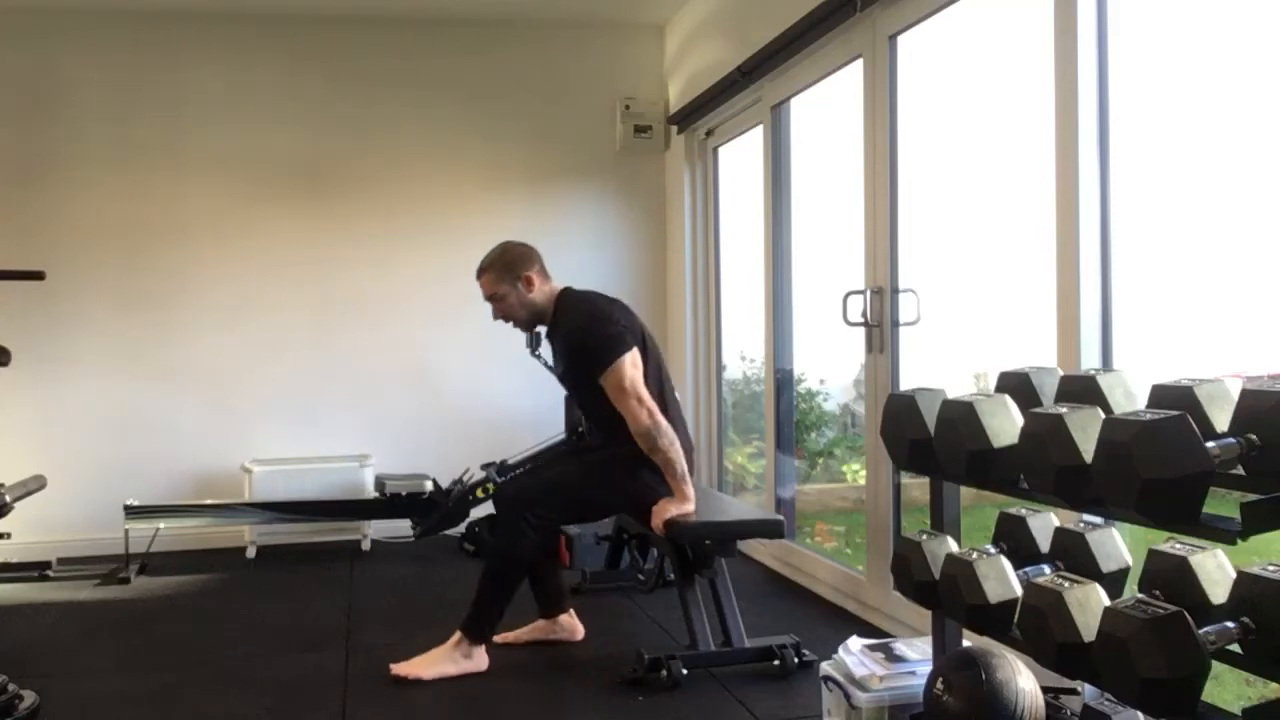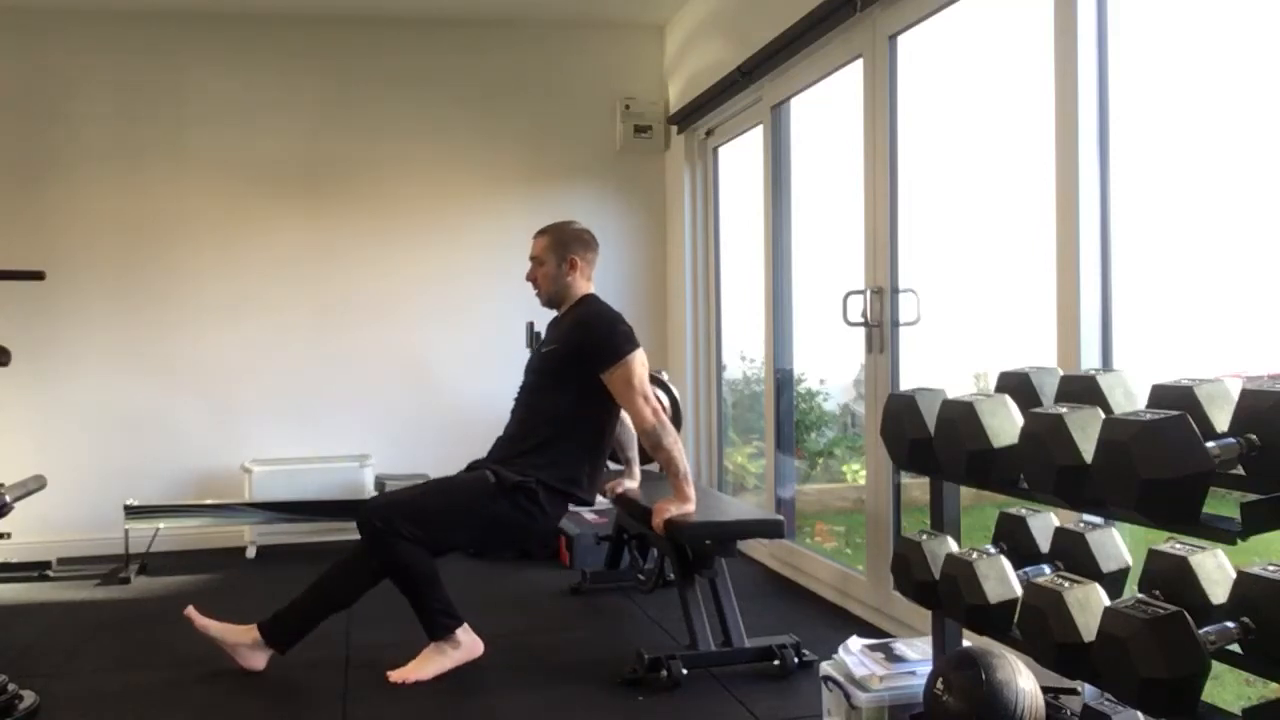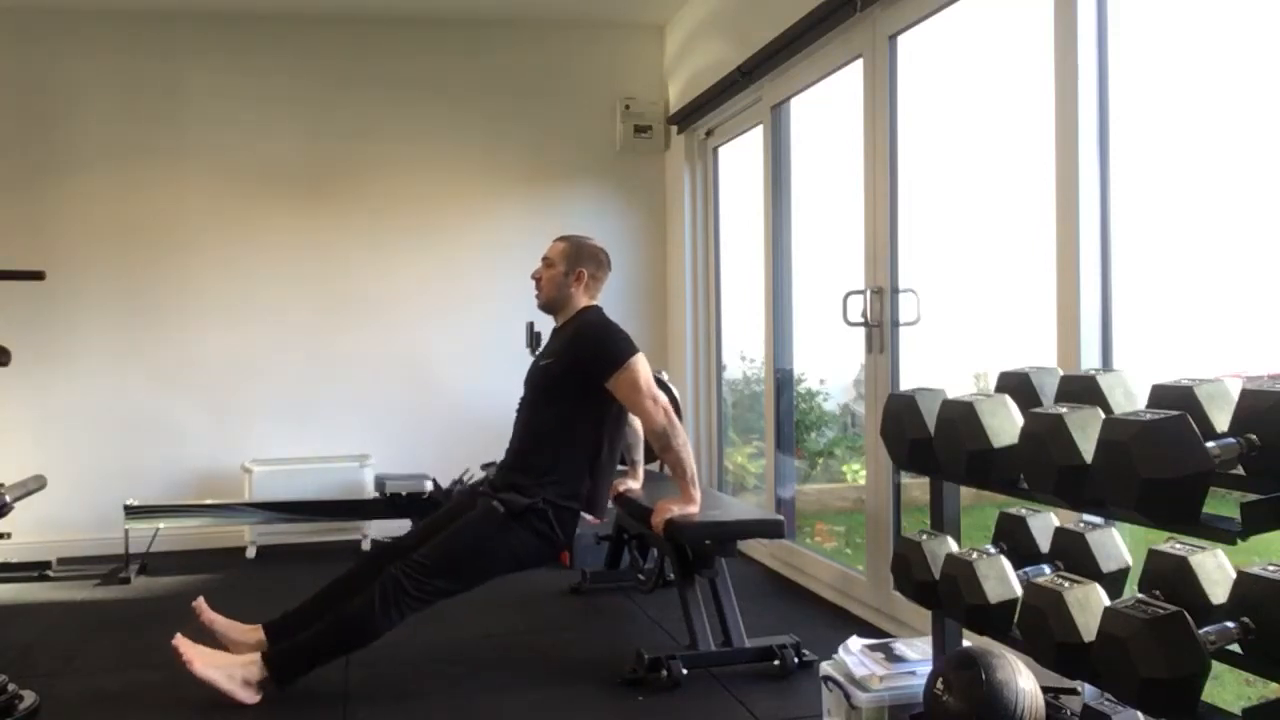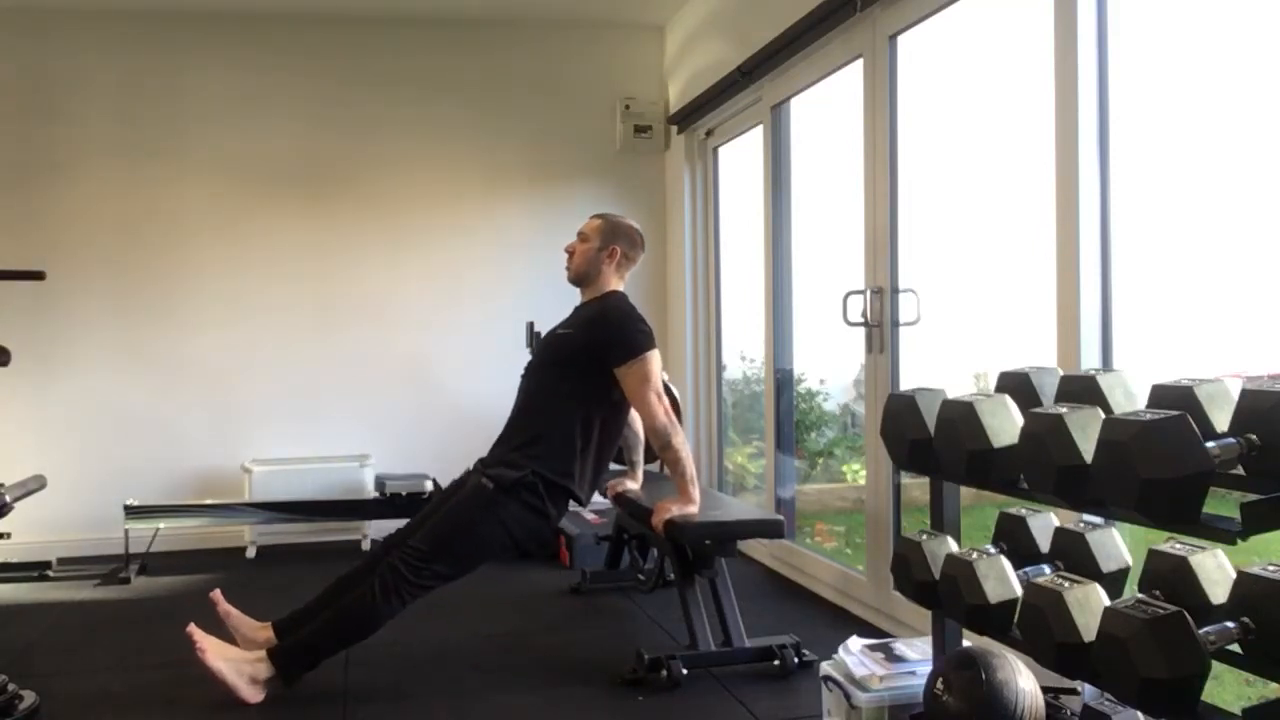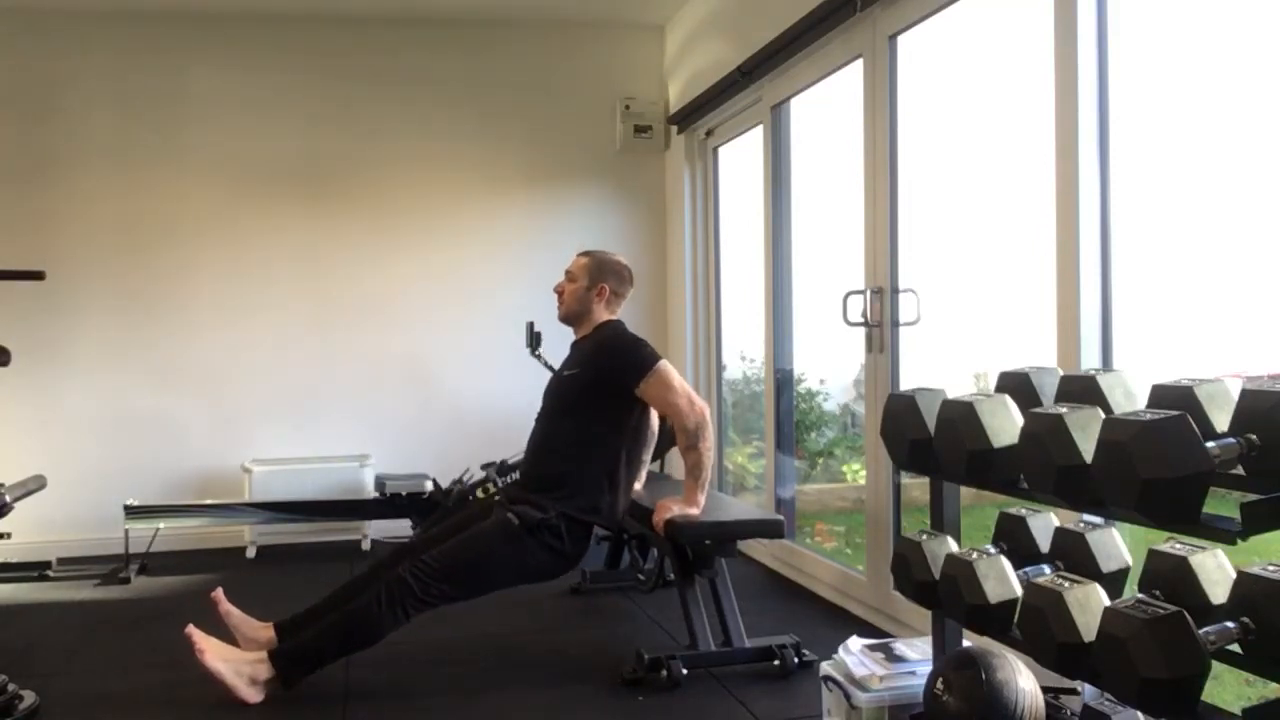
dt=1s
person 1, frame 1
left shoulder: (589, 322)
right shoulder: (564, 321)
left elbow: (641, 409)
left wrist: (681, 494)
left hip: (647, 463)
right hip: (616, 449)
left knee: (522, 504)
right knee: (513, 495)
left ankle: (469, 646)
right ankle: (558, 617)
person 1, frame 2
left shoulder: (599, 326)
right shoulder: (565, 325)
left elbow: (644, 410)
right elbow: (614, 408)
left wrist: (682, 496)
right wrist: (629, 474)
left hip: (525, 494)
right hip: (504, 477)
left knee: (382, 518)
right knee: (384, 533)
left ankle: (452, 639)
right ankle: (265, 639)
person 1, frame 3
left shoulder: (595, 335)
right shoulder: (571, 335)
left elbow: (656, 411)
right elbow: (625, 411)
left wrist: (688, 497)
right wrist: (632, 475)
left hip: (537, 513)
right hip: (509, 493)
left knee: (406, 582)
right knee: (394, 555)
left ankle: (261, 670)
right ankle: (265, 637)
person 1, frame 4
left shoulder: (617, 320)
right shoulder: (593, 318)
left elbow: (654, 409)
right elbow: (625, 404)
left wrist: (687, 497)
right wrist: (633, 474)
left hip: (526, 488)
right hip: (505, 473)
left knee: (406, 570)
right knee: (398, 549)
left ankle: (268, 668)
right ankle: (276, 636)
person 1, frame 5
left shoulder: (617, 349)
right shoulder: (592, 349)
left elbow: (691, 411)
right elbow: (643, 410)
left wrist: (691, 499)
right wrist: (630, 479)
left hip: (549, 526)
right hip: (525, 505)
left knee: (415, 582)
right knee: (408, 557)
left ankle: (269, 670)
right ankle: (277, 637)
